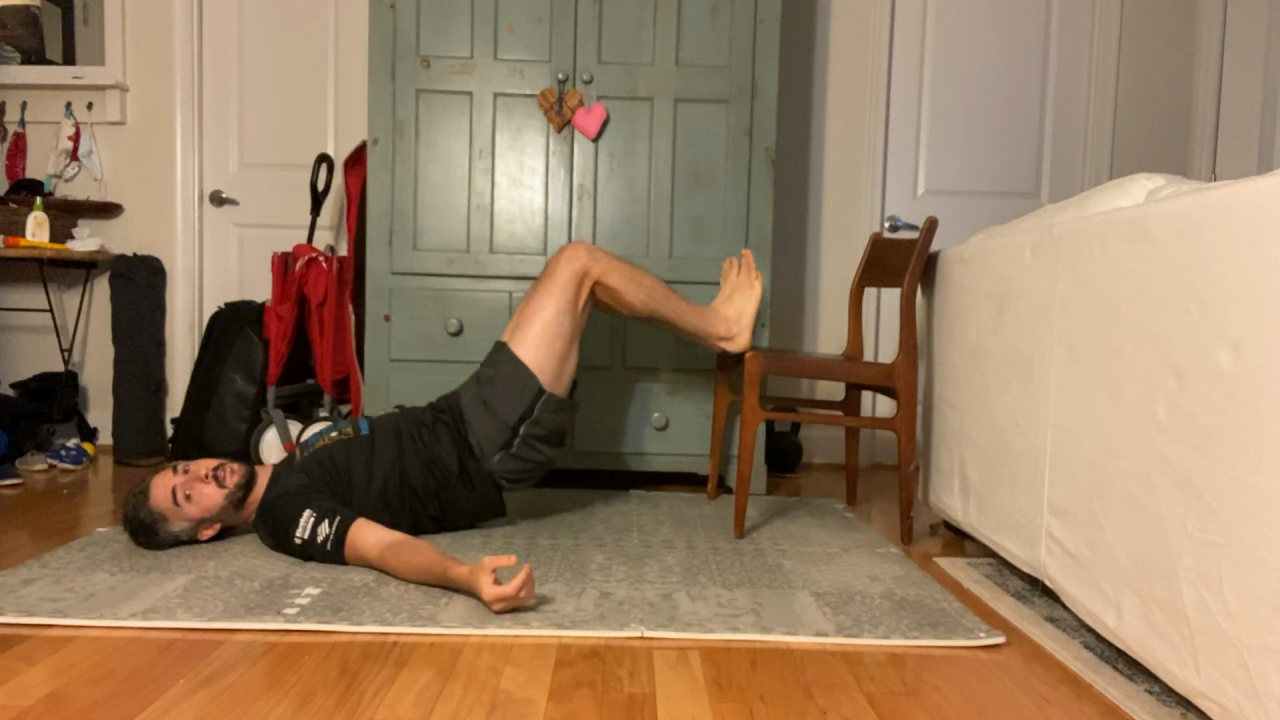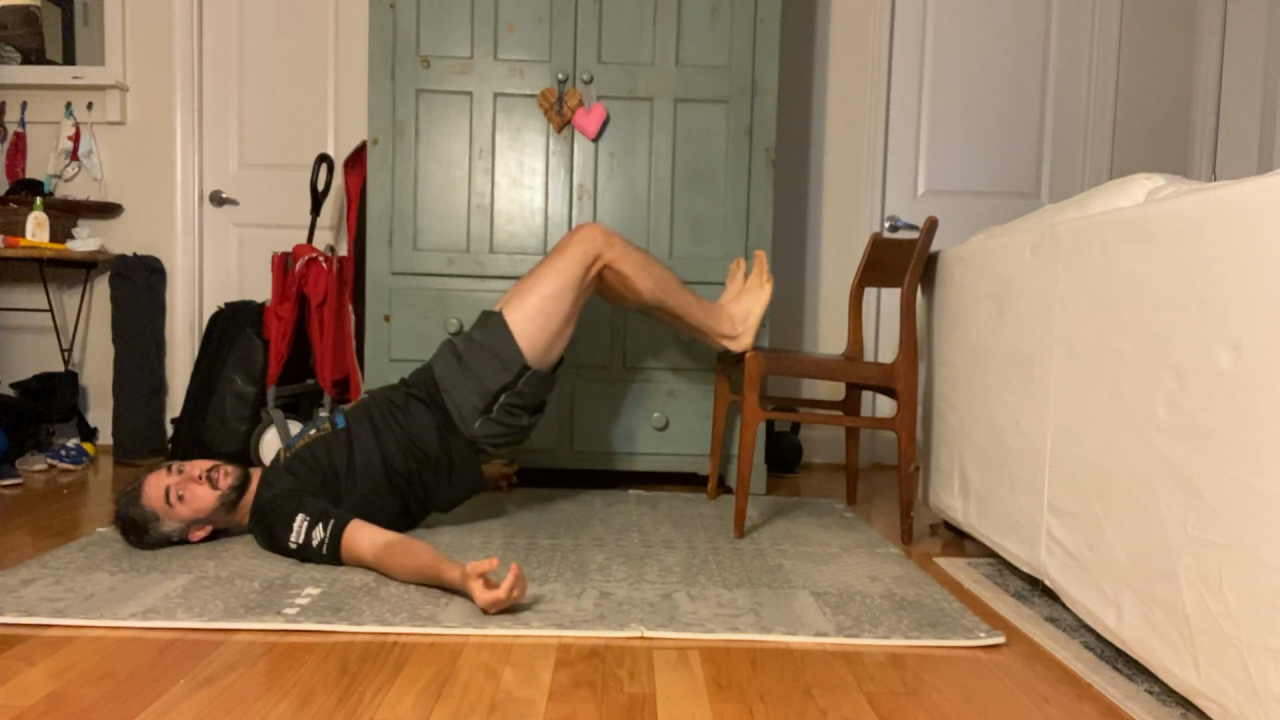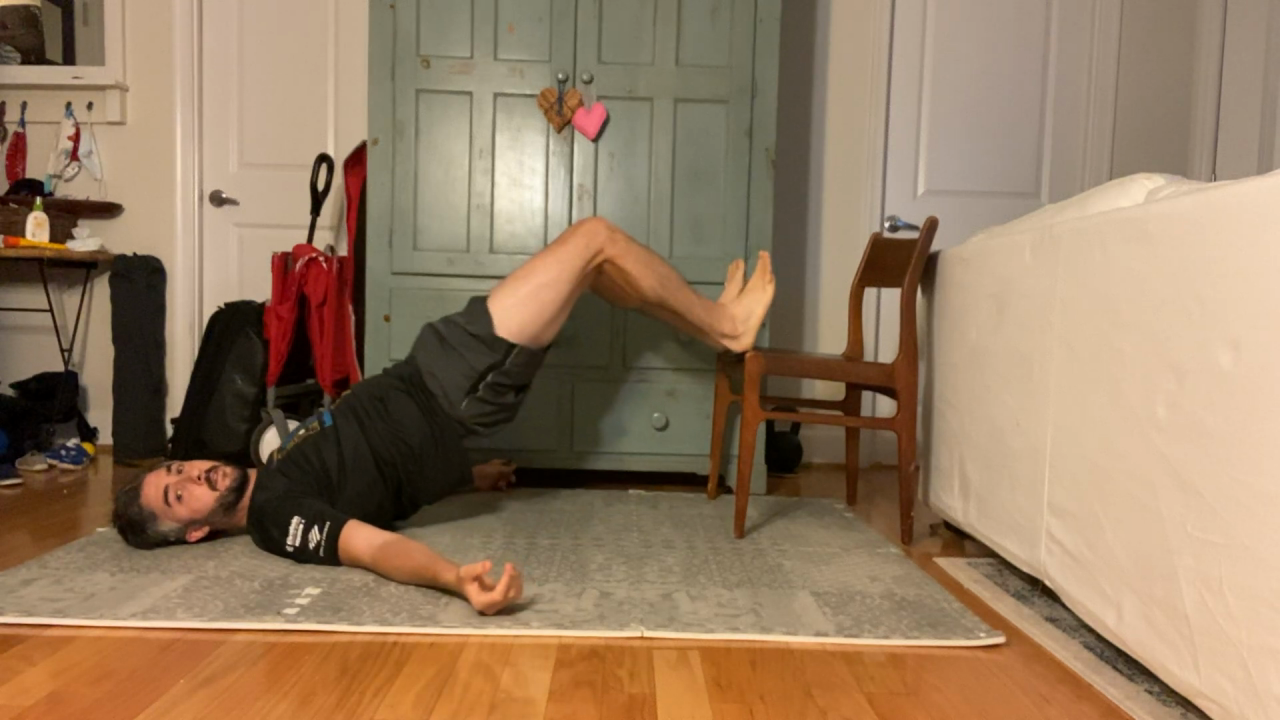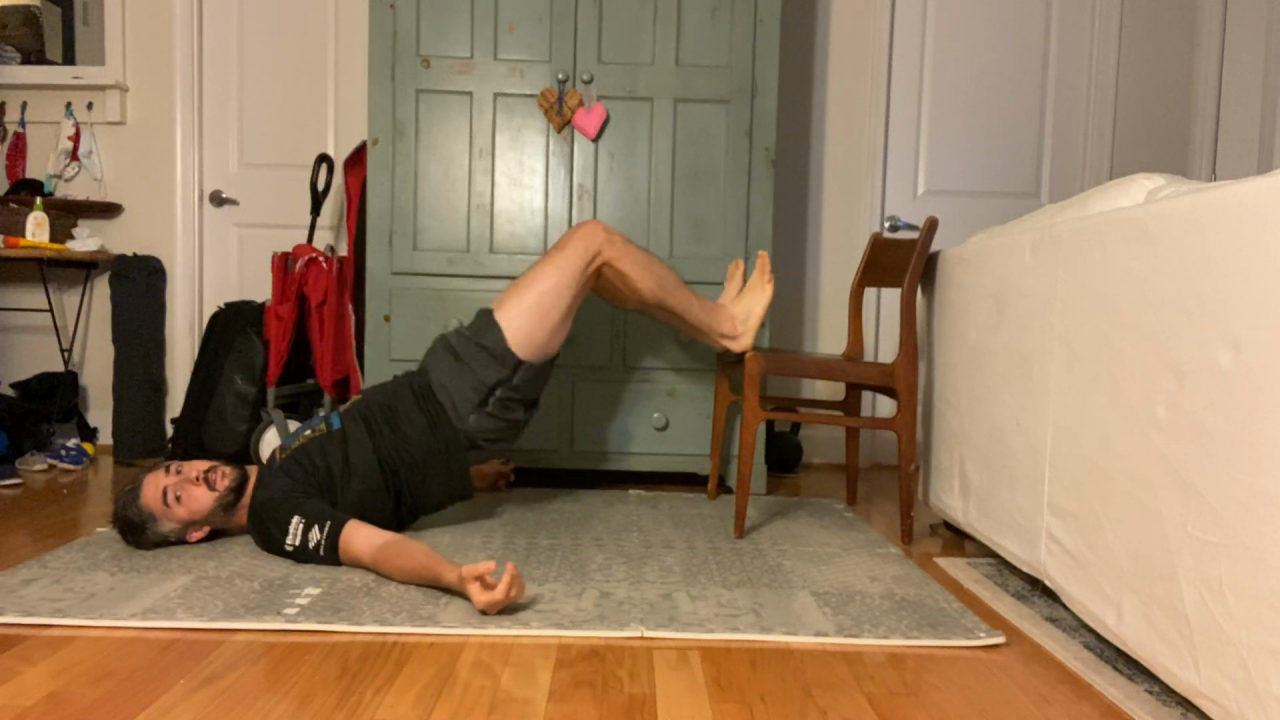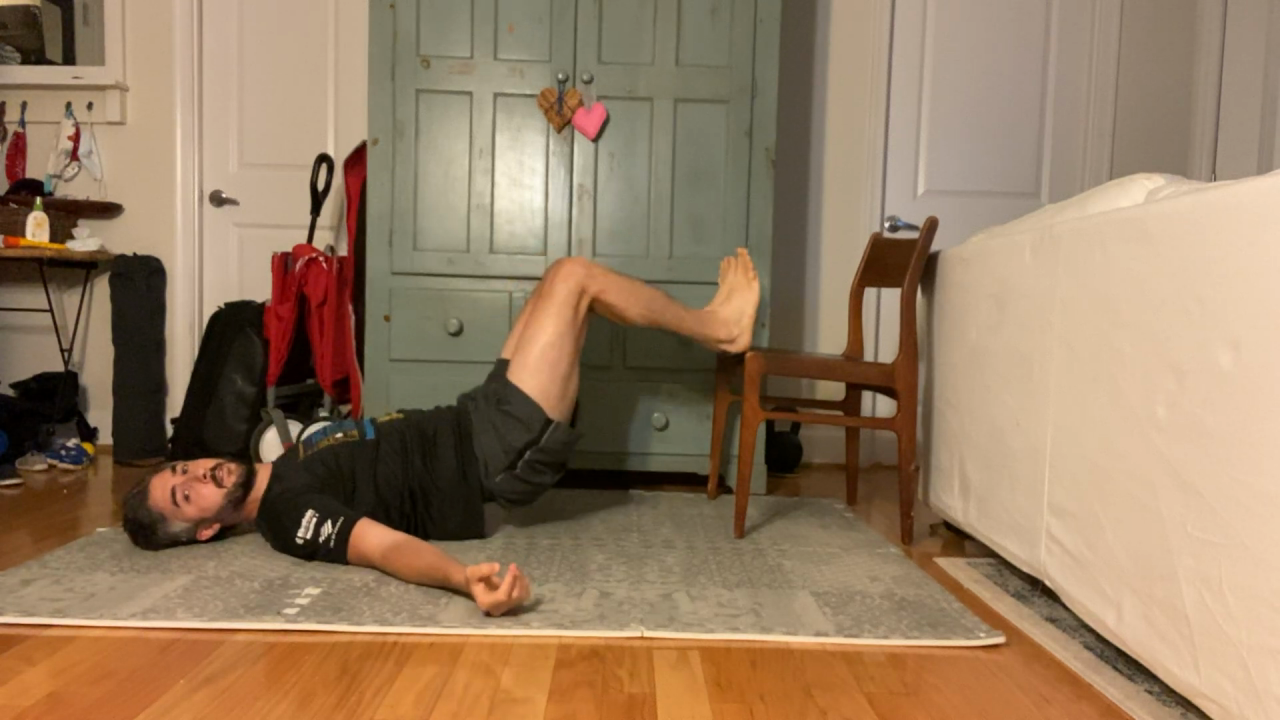
dt=0.5s
person 1, frame 1
left shoulder: (289, 476)
right shoulder: (288, 518)
right elbow: (388, 548)
right wrist: (467, 576)
left hip: (459, 423)
right hip: (494, 444)
left knee: (578, 268)
right knee: (578, 261)
left ankle: (713, 323)
right ankle: (718, 325)
person 1, frame 2
left shoulder: (279, 476)
right shoulder: (282, 519)
right elbow: (380, 547)
right wrist: (460, 578)
left hip: (441, 395)
right hip: (474, 408)
left knee: (591, 253)
right knee: (594, 242)
left ankle: (716, 321)
right ankle: (724, 326)
person 1, frame 3
left shoulder: (276, 478)
right shoulder: (277, 520)
right elbow: (377, 548)
right wrist: (455, 579)
left hip: (430, 379)
right hip: (458, 390)
left knee: (591, 251)
right knee: (596, 236)
left ankle: (712, 320)
right ankle: (723, 326)
person 1, frame 4
left shoulder: (274, 475)
right shoulder: (278, 519)
right elbow: (377, 547)
right wrist: (458, 579)
left hip: (440, 392)
right hip: (471, 402)
left knee: (588, 253)
right knee: (592, 238)
left ankle: (714, 320)
right ankle: (724, 325)
person 1, frame 5
left shoulder: (290, 469)
right shoulder: (289, 515)
right elbow: (388, 547)
right wrist: (464, 579)
left hip: (473, 427)
right hip: (501, 450)
left knee: (569, 279)
right knee: (575, 276)
left ankle: (709, 323)
right ankle: (718, 328)
